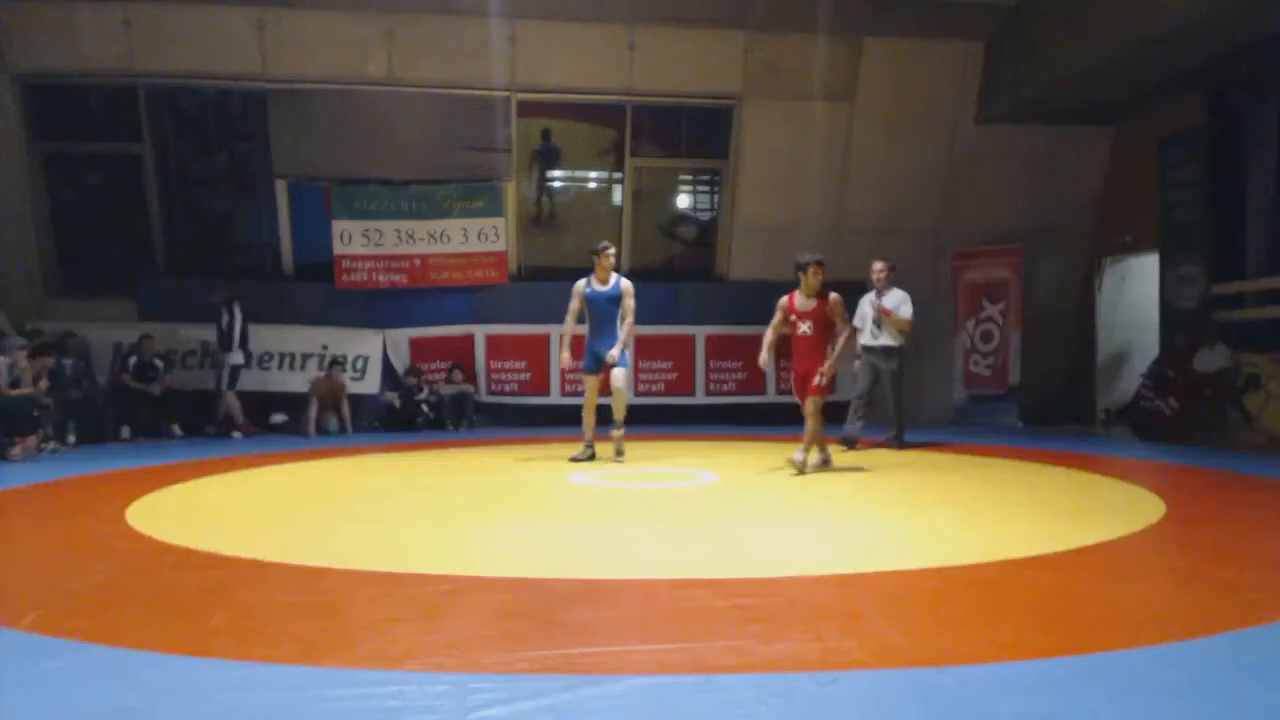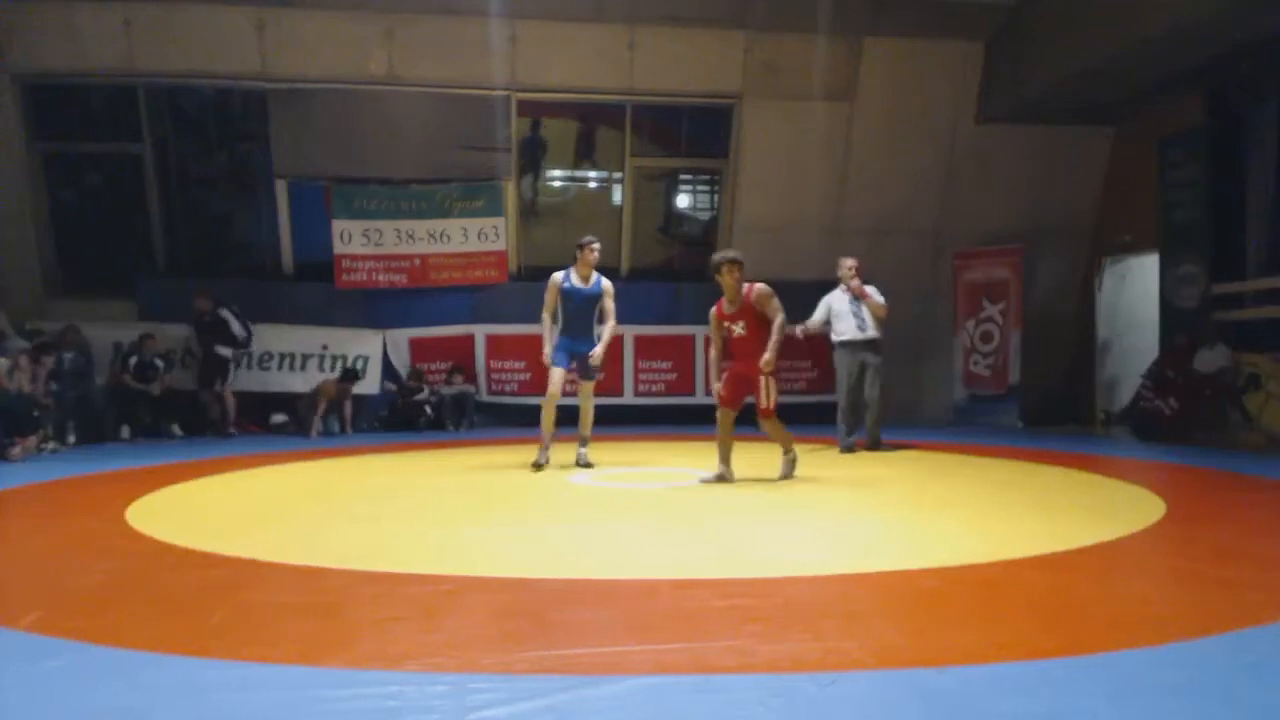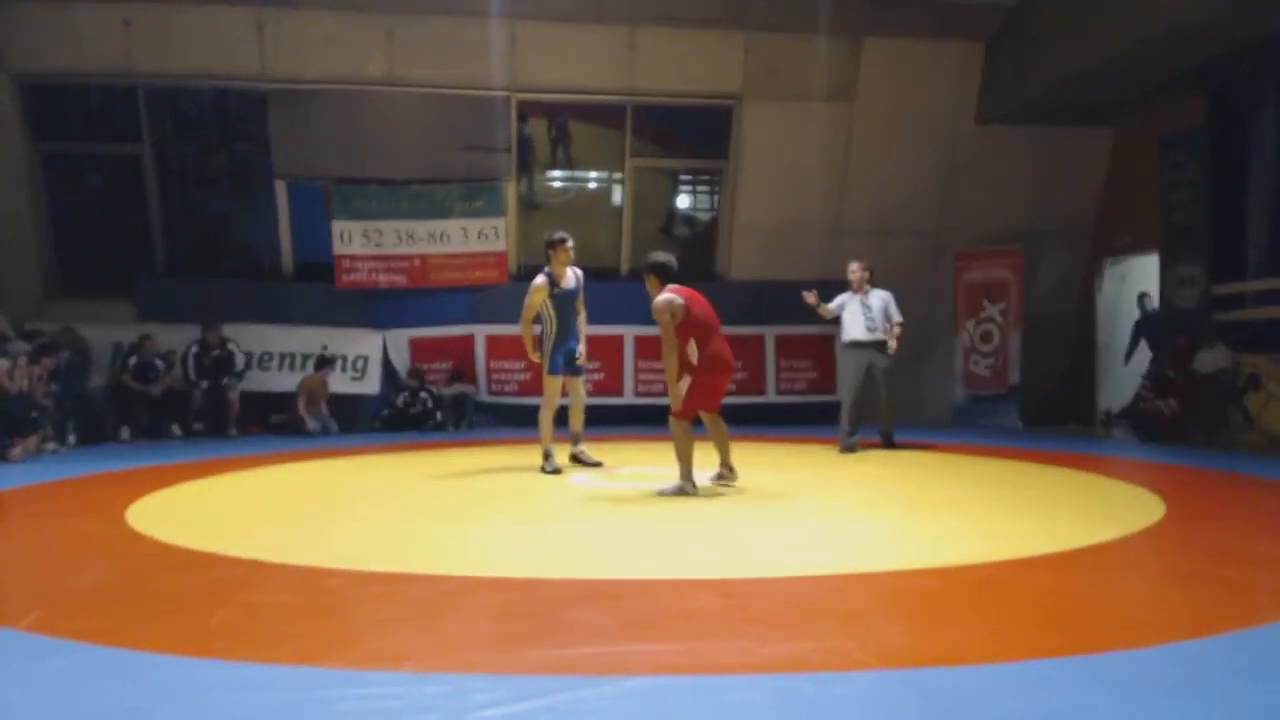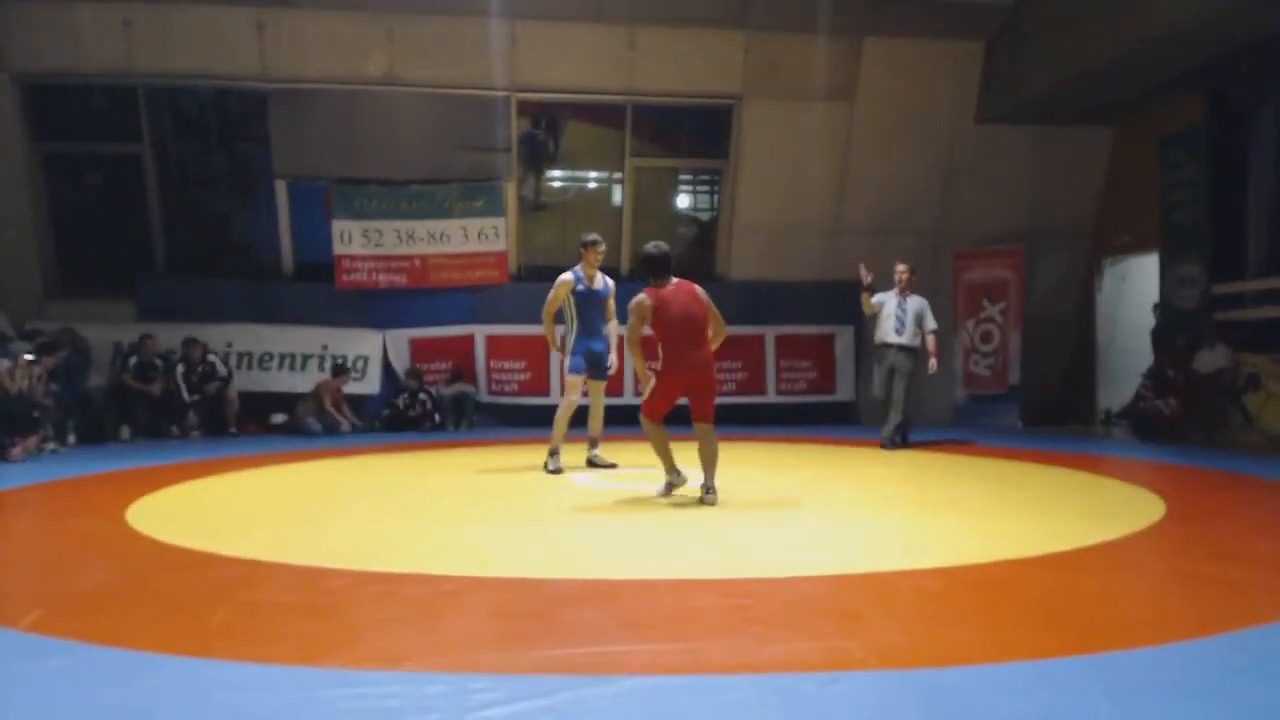
dt=0.7s
person 1, frame 1
left shoulder: (832, 300)
right shoulder: (786, 302)
left elbow: (844, 331)
right elbow: (773, 329)
left wrist: (833, 359)
right wrist: (765, 351)
left hip: (821, 363)
right hip: (799, 364)
left knee: (812, 404)
right knee: (808, 411)
left ankle: (802, 454)
right ankle: (823, 454)
person 1, frame 2
left shoulder: (759, 292)
right shoulder: (716, 312)
left elbow: (779, 320)
right elbow: (716, 348)
left wrist: (771, 352)
right wrist: (715, 379)
left hip: (761, 364)
right hip: (735, 365)
left knee: (766, 418)
right knee: (723, 414)
left ankle: (789, 453)
right ankle: (724, 469)
person 1, frame 3
left shoulder: (662, 302)
right shoulder: (687, 295)
left elbow: (670, 346)
left wrist: (672, 387)
right wrist: (679, 381)
left hip: (702, 364)
right hip: (723, 360)
left knee: (678, 419)
right knee: (709, 413)
left ankle: (686, 482)
right ankle: (726, 468)
person 1, frame 4
left shoulder: (641, 301)
right shoulder: (696, 290)
left elbow: (633, 344)
right elbow: (720, 329)
left wrist: (641, 372)
left hip: (672, 368)
right hip: (703, 366)
left knee: (649, 417)
right knee: (704, 426)
left ankle: (673, 474)
right ankle: (709, 487)
person 2, frame 1
left shoulder: (624, 284)
right shoulder: (581, 286)
left elbow: (629, 320)
right elbow: (571, 318)
left wrist: (618, 348)
right wrist: (565, 348)
left hip: (615, 346)
right hip: (592, 347)
left knee: (619, 387)
right knee: (589, 398)
left ankle: (618, 430)
right ankle: (588, 447)
person 2, frame 2
left shoulder: (604, 285)
right shoulder: (558, 278)
left elbow: (610, 320)
right elbow: (547, 313)
left wrist: (601, 346)
right wrist: (546, 344)
left hip: (588, 345)
right hip: (563, 342)
left knee: (587, 400)
right knee: (553, 392)
left ankle: (582, 451)
right ankle: (544, 449)
person 2, frame 3
left shoulder: (577, 274)
right shoulder: (541, 283)
right elbow: (526, 320)
left wrist: (582, 342)
right wrist: (530, 350)
left hip: (572, 342)
right hip: (553, 343)
left knee: (579, 397)
right knee: (551, 400)
left ankle: (577, 450)
right ankle: (547, 457)
person 2, frame 4
left shoulder: (608, 284)
right shoulder: (567, 280)
left elbow: (611, 319)
right elbow: (547, 313)
left wrist: (613, 351)
right wrist: (554, 345)
left hip: (600, 345)
right hip: (577, 345)
left knee: (598, 400)
right knee: (572, 398)
left ankle: (593, 453)
right ankle: (553, 454)
person 3, frame 1
left shoulder: (901, 297)
right shoulder: (865, 299)
left elbow: (906, 326)
left wrist: (886, 312)
right wrist: (857, 355)
left hip: (890, 354)
right hip: (867, 354)
left knee: (894, 398)
right knee: (859, 394)
left ankle: (895, 438)
right ankle: (850, 436)
person 3, frame 2
left shoulder: (870, 291)
right shoulder: (831, 298)
left elbow: (883, 313)
right elbow: (817, 320)
left wrist: (862, 294)
right wrist: (804, 327)
left hip: (871, 348)
right hip: (846, 350)
left knee: (872, 396)
right knee: (846, 397)
left ankle: (874, 439)
right ankle: (847, 441)
person 3, frame 3
left shoulder: (884, 296)
right shoulder: (845, 298)
left elbow: (897, 323)
right elbow: (829, 312)
left wrist: (894, 338)
right wrist: (817, 305)
left hip: (879, 350)
right hip: (853, 350)
left knee: (884, 396)
right knee: (850, 396)
left ankle: (887, 437)
right ankle: (848, 440)
person 3, frame 4
left shoulder: (921, 303)
right shoulder: (883, 298)
left elbow: (929, 332)
right elbow: (868, 308)
left wrist: (932, 355)
right wrist: (866, 288)
left hip: (907, 354)
right hip: (884, 352)
left knee: (899, 398)
right knee: (881, 394)
left ankle: (888, 436)
right ankle: (901, 428)
